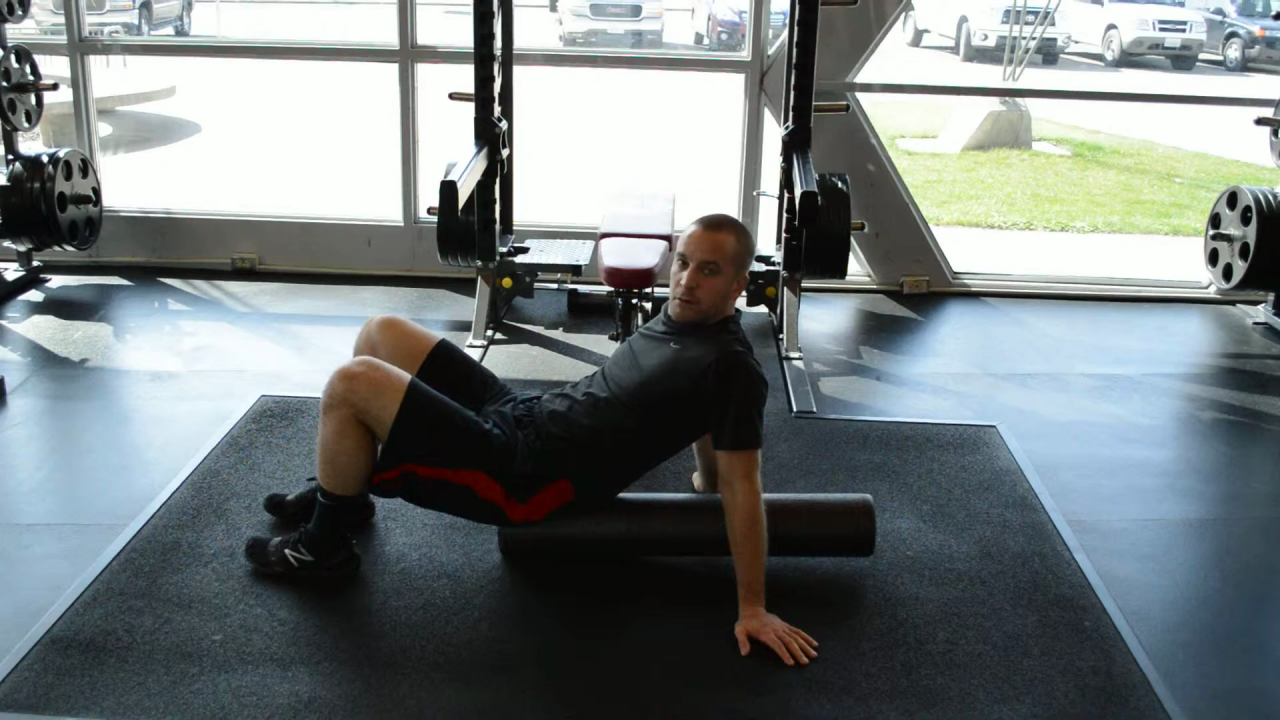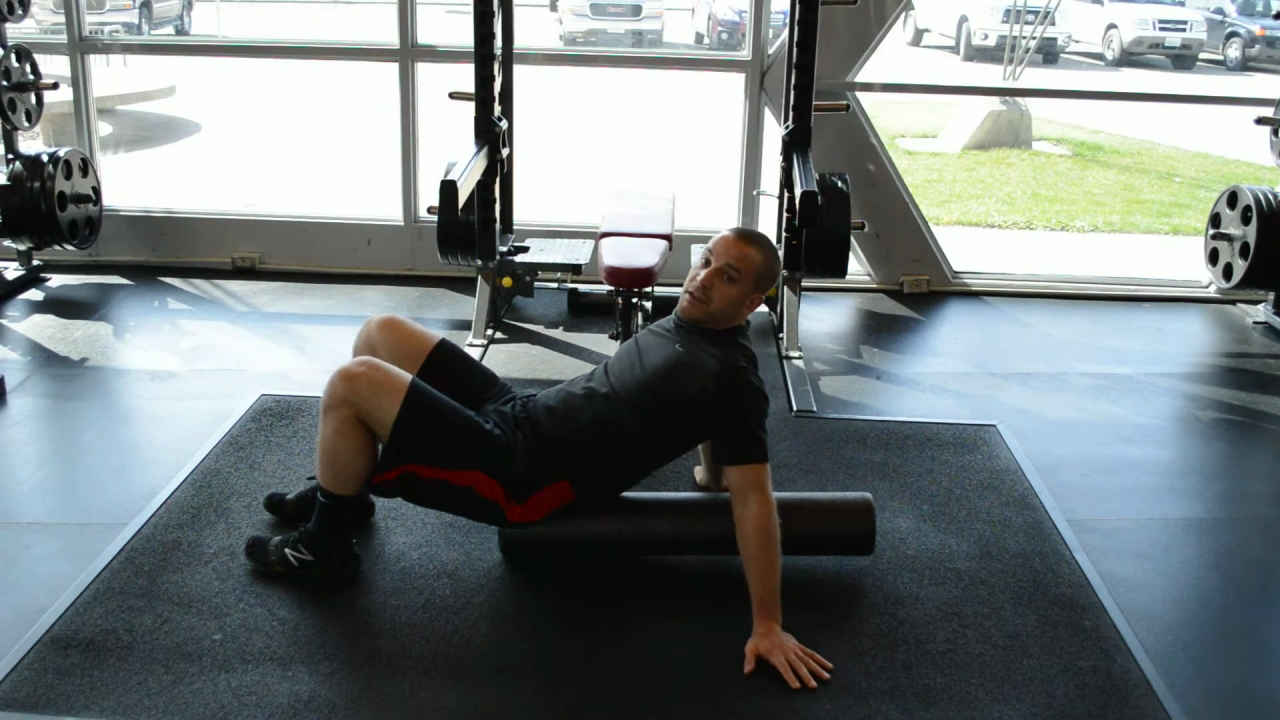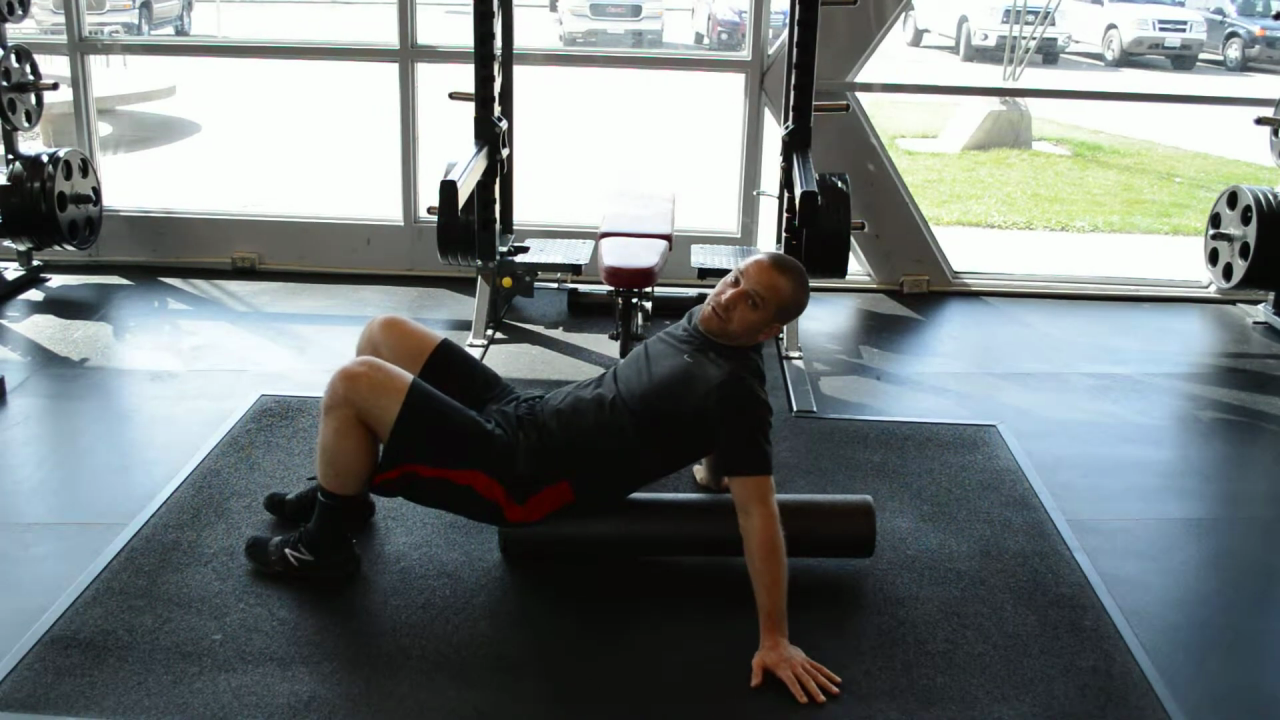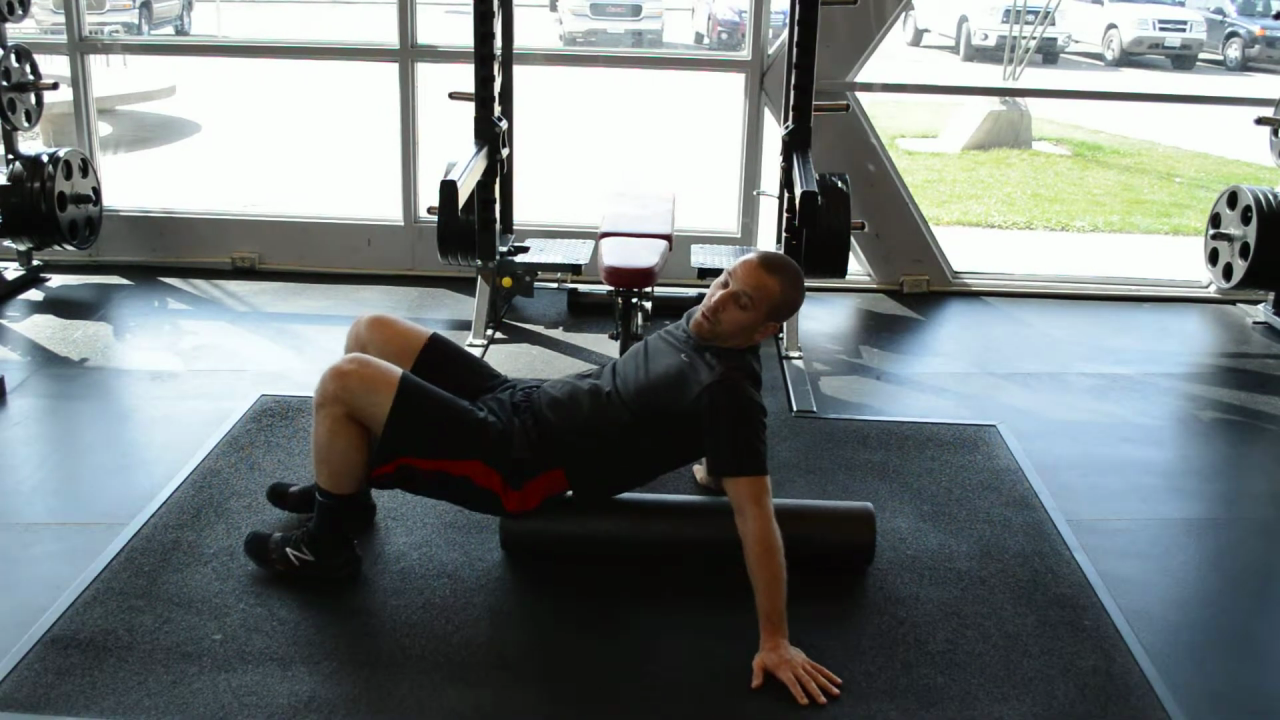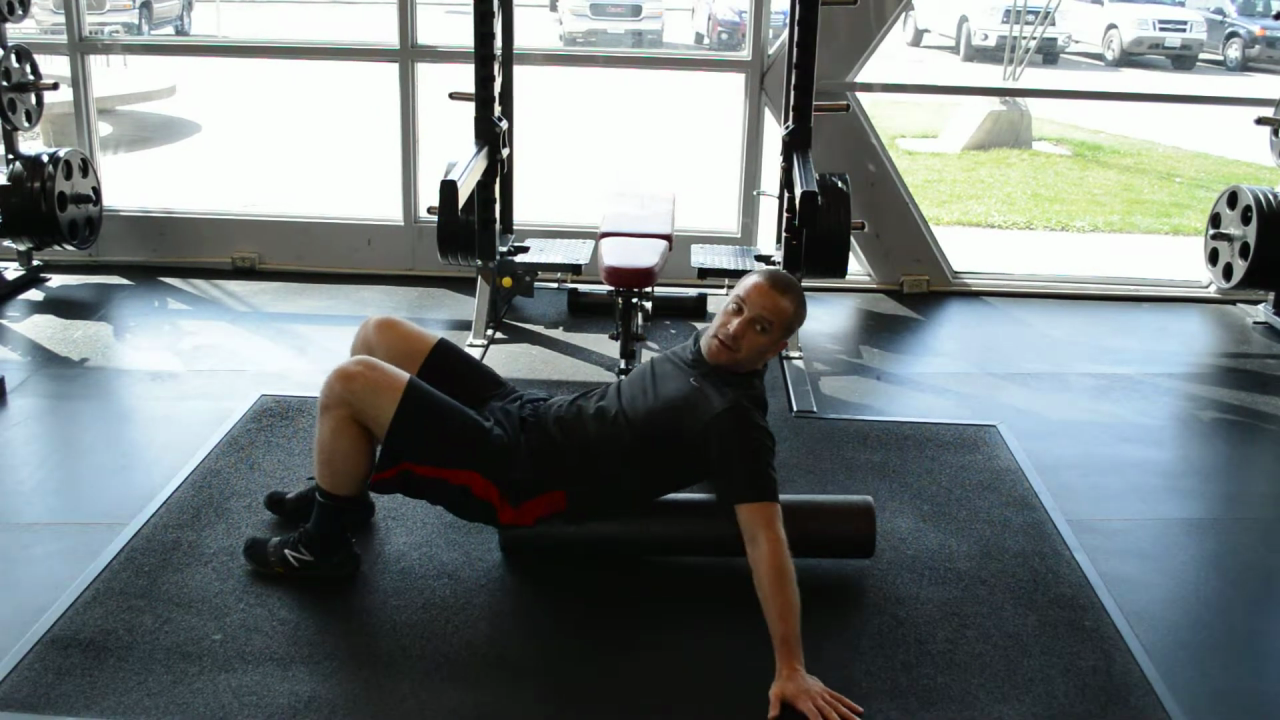
dt=1s
person 1, frame 1
left shoulder: (730, 366)
right shoulder: (682, 317)
left elbow: (741, 486)
left wrist: (752, 608)
left hip: (520, 474)
right hip: (519, 416)
left knee: (350, 385)
right knee: (381, 332)
left ankle: (325, 545)
right ankle: (344, 494)
person 1, frame 2
left shoulder: (731, 376)
right shoulder: (690, 320)
left elbow: (753, 501)
left wrist: (767, 626)
left hip: (517, 473)
right hip: (516, 415)
left knee: (350, 384)
right knee: (381, 332)
left ankle: (324, 544)
right ankle: (343, 494)
person 1, frame 3
left shoulder: (737, 390)
right shoulder: (703, 324)
left elbow: (757, 511)
left wrist: (774, 639)
left hip: (518, 474)
right hip: (522, 414)
left knee: (351, 384)
right knee: (384, 333)
left ankle: (324, 544)
right ankle: (343, 494)
person 1, frame 4
left shoulder: (728, 391)
right shoulder: (705, 325)
left elbow: (753, 514)
left wrist: (775, 640)
left hip: (514, 461)
right hip: (516, 403)
left knee: (341, 382)
right knee: (370, 331)
left ankle: (326, 543)
right ankle: (345, 491)
person 1, frame 5
left shoulder: (736, 419)
right shoulder: (710, 346)
left elbow: (765, 541)
left wrist: (790, 669)
left hip: (516, 475)
right hip: (523, 415)
left knee: (347, 384)
right knee: (378, 333)
left ankle: (324, 544)
right ankle: (344, 493)
